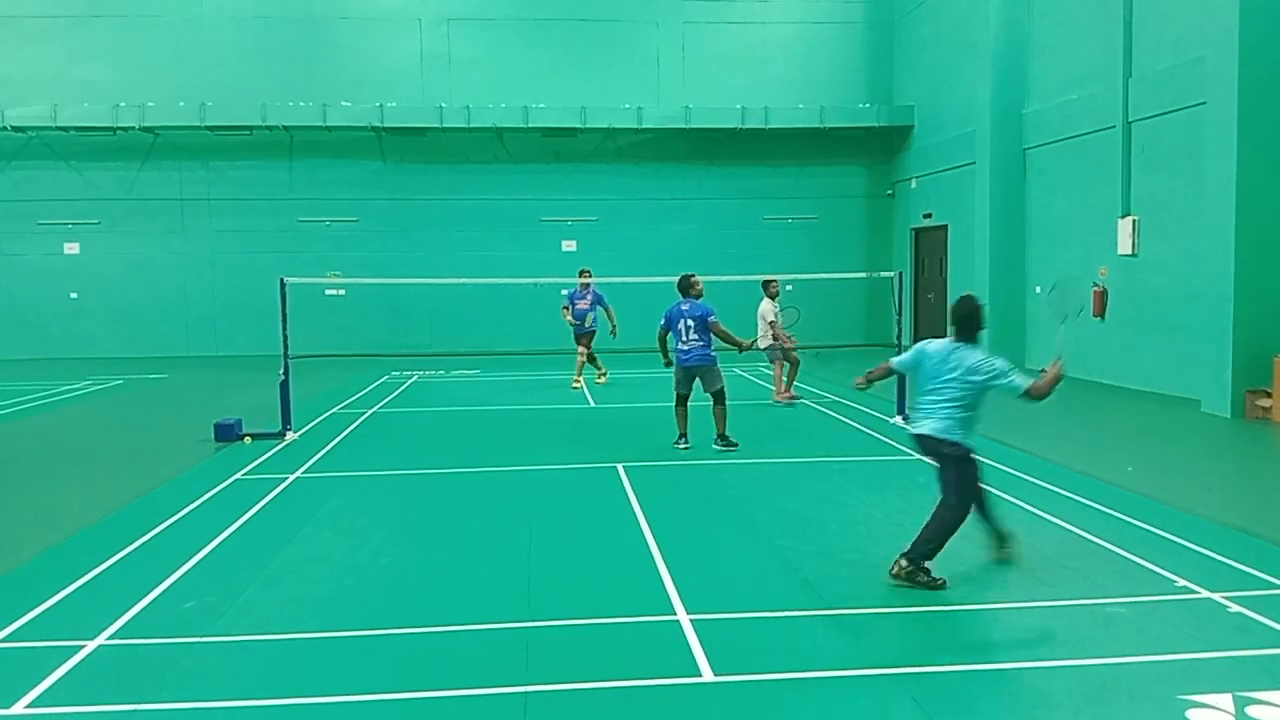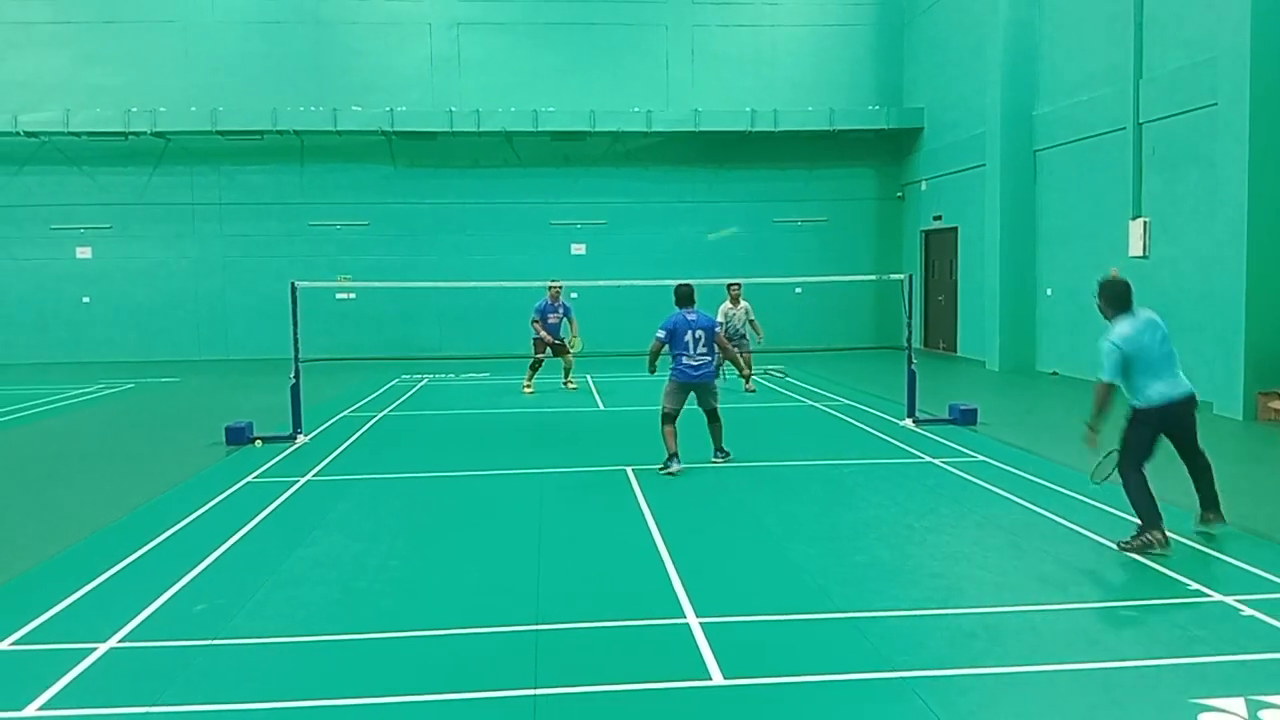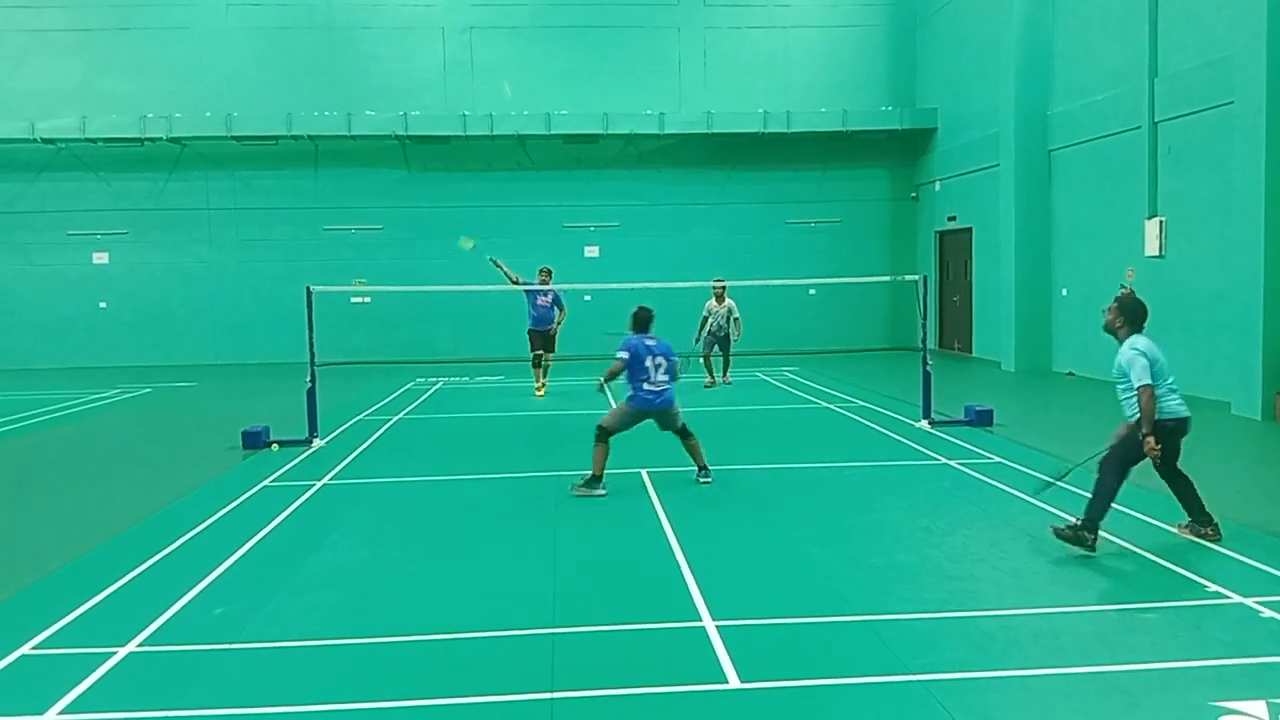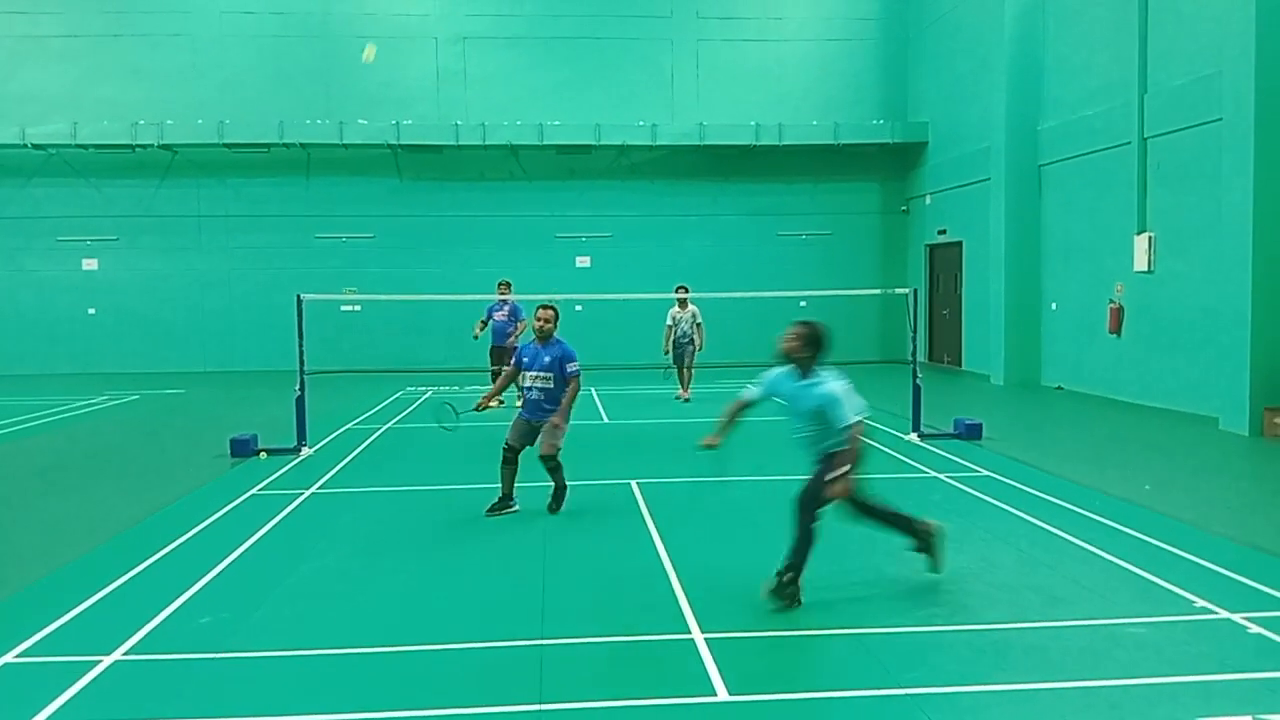
dt=0.7s
person 1, frame 1
left shoulder: (927, 348)
right shoulder: (988, 365)
left elbow: (889, 367)
right elbow: (1036, 391)
left wrist: (867, 379)
right wrist: (1054, 375)
left hip: (923, 433)
right hip: (948, 441)
left knee: (969, 483)
right knee: (958, 503)
left ankle: (998, 538)
right ankle: (909, 564)
person 1, frame 2
left shoulder: (1113, 341)
right shoulder: (1149, 317)
left elbow: (1105, 387)
left wrist: (1092, 424)
left hip: (1152, 408)
right hip: (1183, 398)
left knee: (1129, 466)
right knee: (1191, 451)
left ankle: (1153, 532)
right ankle: (1211, 511)
person 1, frame 3
left shoulder: (1132, 351)
right shoulder: (1144, 345)
left elbow: (1146, 393)
left wrist: (1147, 434)
right wrist: (1129, 427)
left hip: (1162, 421)
right hip: (1176, 418)
left knee: (1111, 466)
right knee: (1169, 469)
left ankle: (1087, 530)
right ankle: (1204, 524)
person 1, frame 4
left shoulder: (829, 389)
right shoulder: (778, 376)
left elbow: (854, 431)
right elbow: (743, 401)
left wrist: (845, 474)
right wrist: (718, 433)
left hip: (839, 453)
right hip: (826, 454)
left knee: (805, 504)
right knee: (859, 505)
left ankle: (788, 582)
right ankle: (922, 532)
person 2, frame 1
left shoulder: (671, 311)
right shoulder: (704, 309)
left elbow: (661, 336)
right elbow: (720, 332)
left wrist: (666, 356)
right wrist: (741, 344)
left hip: (682, 362)
right hip: (705, 360)
left knee: (681, 399)
right knee: (719, 398)
left ankle: (682, 437)
right ankle: (721, 437)
person 2, frame 2
left shoulder: (671, 321)
right shoulder: (708, 320)
left elbow: (656, 348)
right elbow: (725, 347)
left wrist: (651, 364)
right wrist: (742, 368)
left hip: (680, 377)
right hip: (706, 376)
left knee: (668, 418)
right knee: (712, 413)
left ankle: (673, 458)
right ankle: (718, 451)
person 2, frame 3
left shoulder: (630, 343)
right shoulder: (665, 345)
left elbow: (617, 368)
right elbow: (672, 373)
left wrist: (604, 380)
left hip: (638, 402)
right hip: (665, 401)
left knee: (602, 432)
right knee: (684, 432)
left ankle: (595, 481)
right ankle: (703, 470)
person 2, frame 4
left shoulder: (564, 351)
right shoulder: (524, 349)
left elbow: (574, 385)
right elbow: (509, 375)
left wrist: (562, 416)
right wrist: (489, 397)
left hip: (553, 413)
right hip: (528, 412)
left knee: (547, 455)
right knee: (509, 450)
left ankle: (560, 487)
right ankle: (507, 500)
